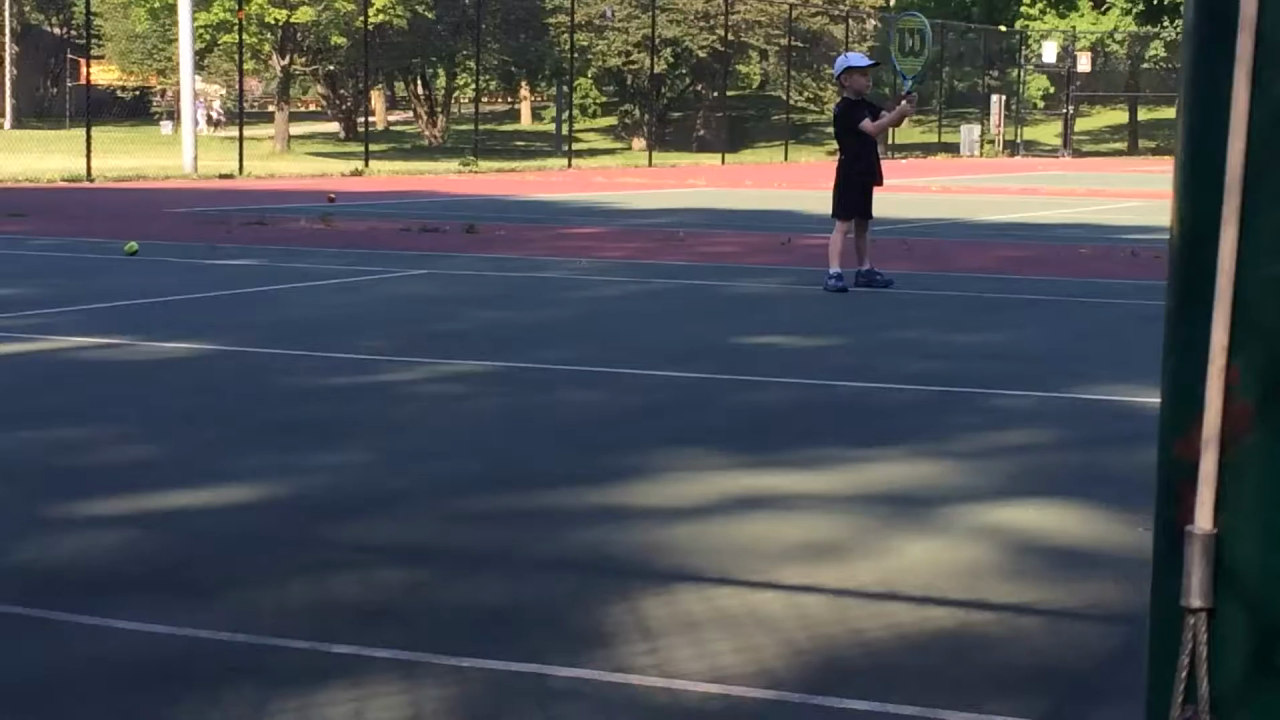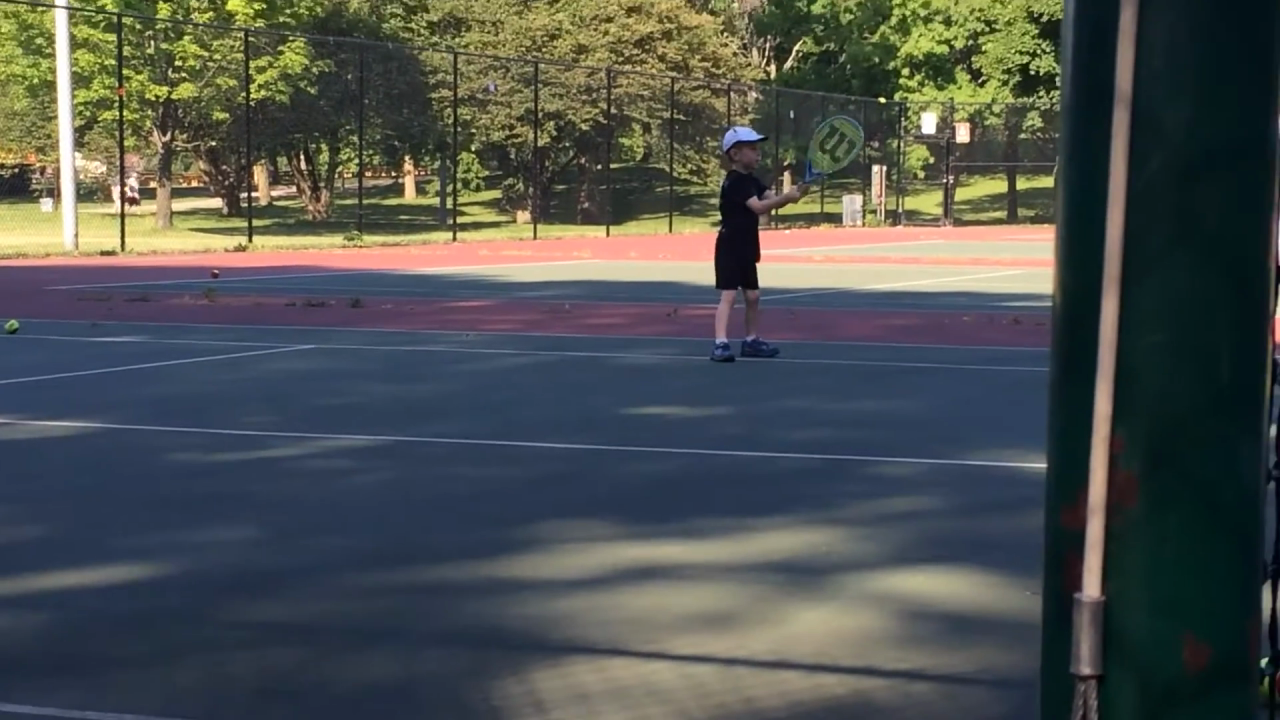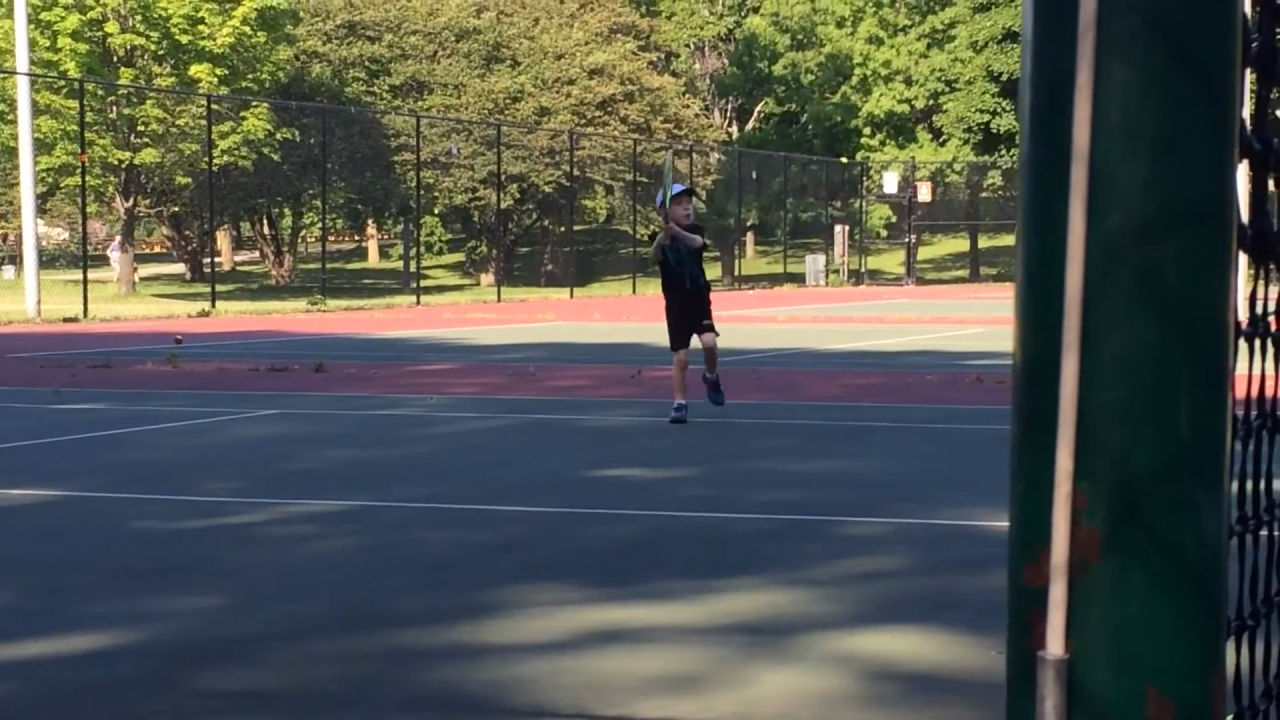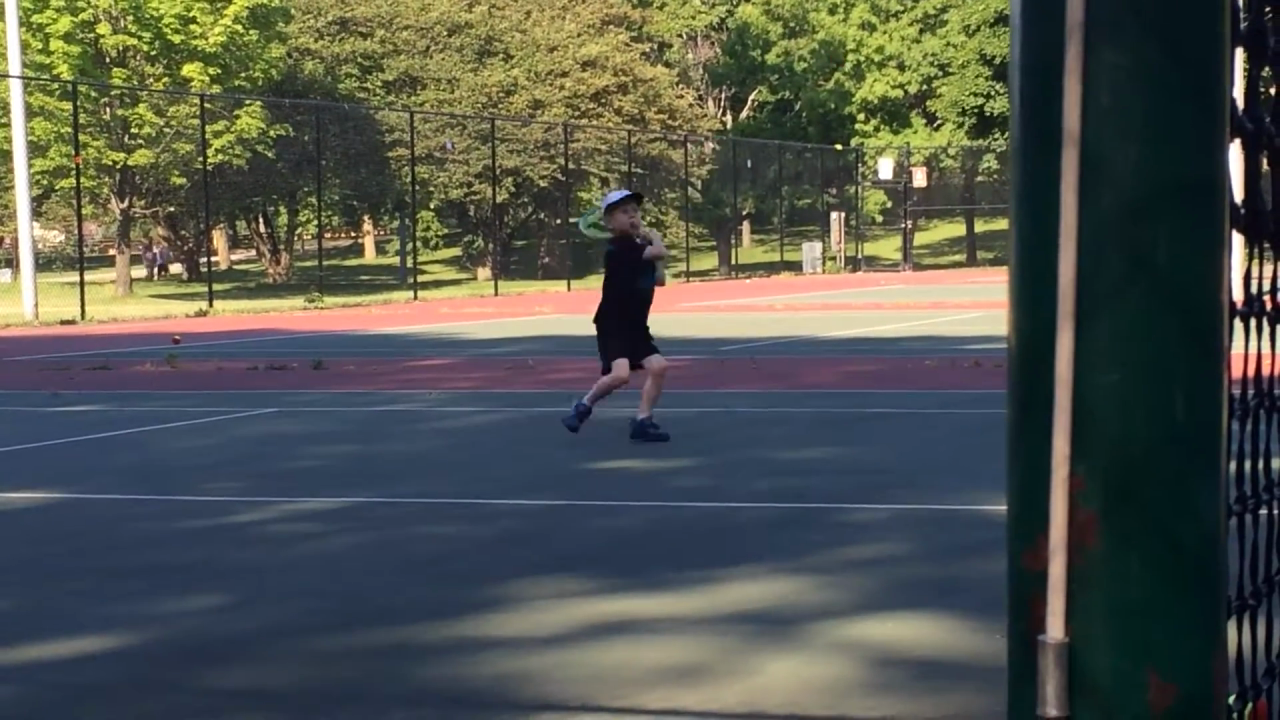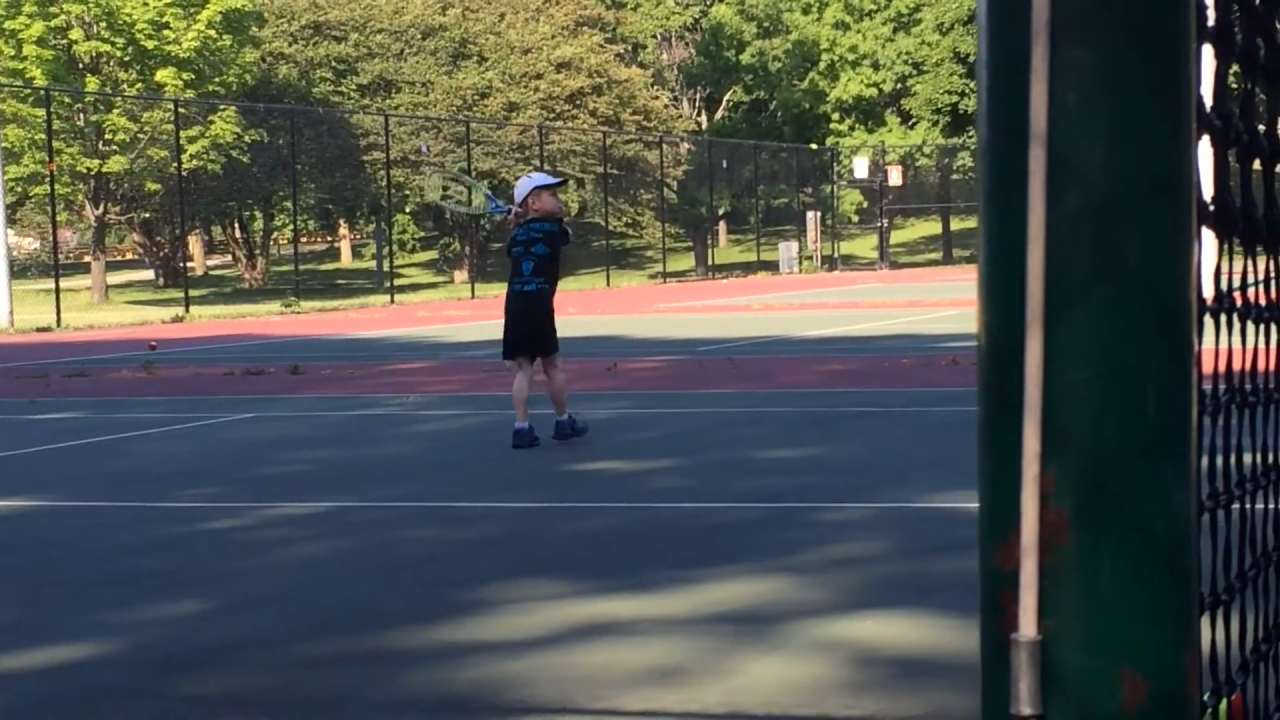
dt=1s
person 1, frame 1
left shoulder: (865, 104)
right shoulder: (845, 109)
left elbow: (891, 122)
right elbow: (873, 129)
left wrist: (904, 109)
right wrist: (899, 112)
left hip: (865, 175)
right hip: (850, 175)
left knee: (862, 225)
right knee: (843, 224)
left ankle: (864, 270)
right ankle: (834, 273)
person 1, frame 2
left shoulder: (750, 180)
right shoulder: (735, 182)
left elbow: (772, 199)
right elbow: (759, 207)
left wrist: (792, 194)
right wrist: (787, 197)
left hip: (746, 249)
right hip: (730, 248)
left knee: (753, 296)
right knee: (729, 295)
left ankle: (751, 340)
right ankle: (720, 344)
person 1, frame 3
left shoulder: (695, 231)
right shoulder: (661, 237)
left elbow: (697, 243)
right elbow: (654, 256)
left wrist: (677, 232)
right wrist: (663, 237)
left hip: (699, 300)
right hip: (676, 304)
left knee: (709, 343)
right knee: (681, 357)
left ankle: (711, 377)
right ankle: (680, 403)
person 1, frame 4
left shoulder: (640, 247)
right shoulder: (619, 246)
left elbow: (659, 280)
right elbow: (660, 253)
left wrist: (648, 239)
right wrist: (651, 236)
left hip: (636, 327)
right hip: (612, 326)
left knee: (659, 367)
right knee: (621, 375)
left ankle: (642, 421)
right ankle: (584, 406)
person 1, frame 5
left shoulder: (517, 233)
right shoulder: (554, 227)
right elbow: (566, 235)
left wrist: (517, 222)
left hip: (514, 308)
right hip: (539, 307)
left knee: (523, 369)
right knee: (552, 365)
left ankle: (522, 427)
right ankle: (562, 420)
